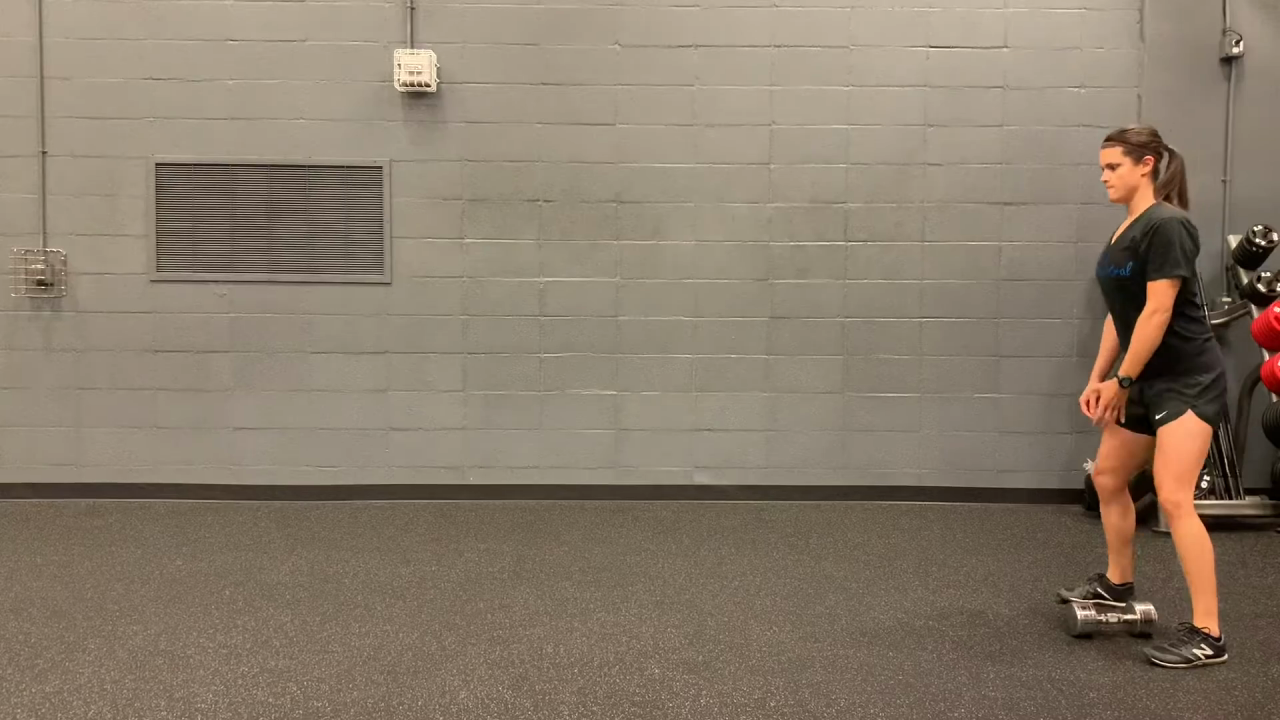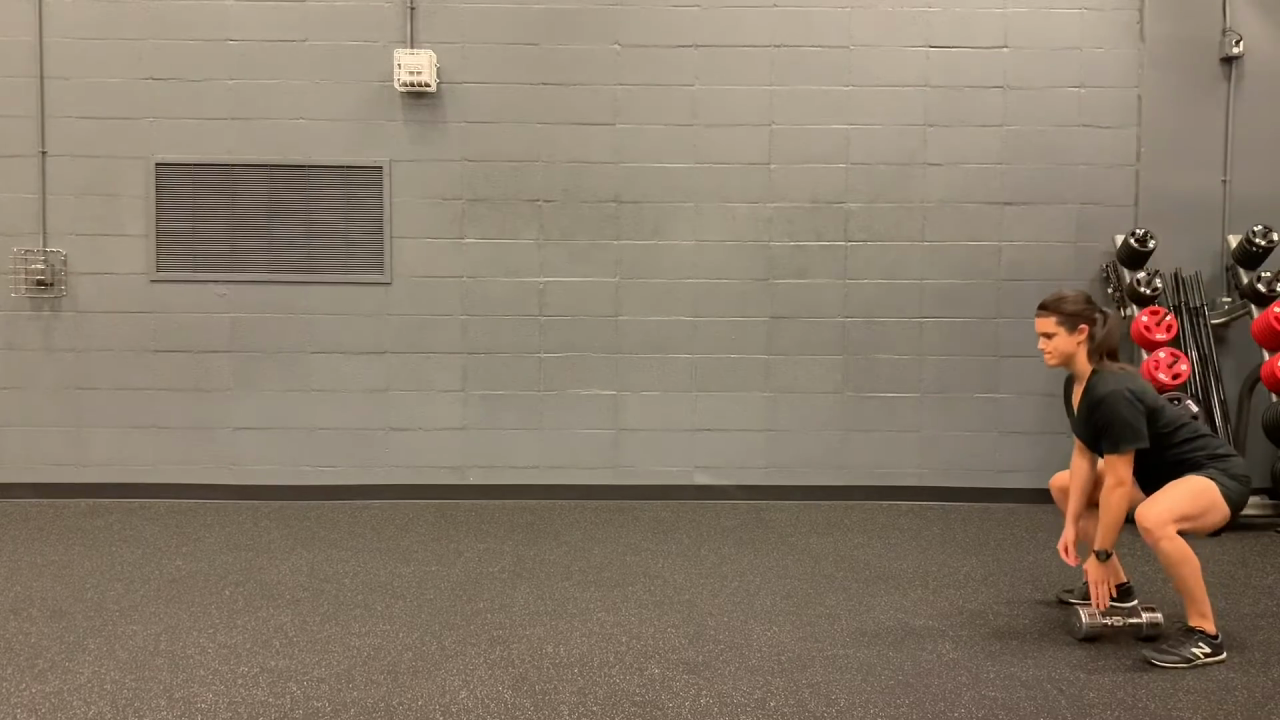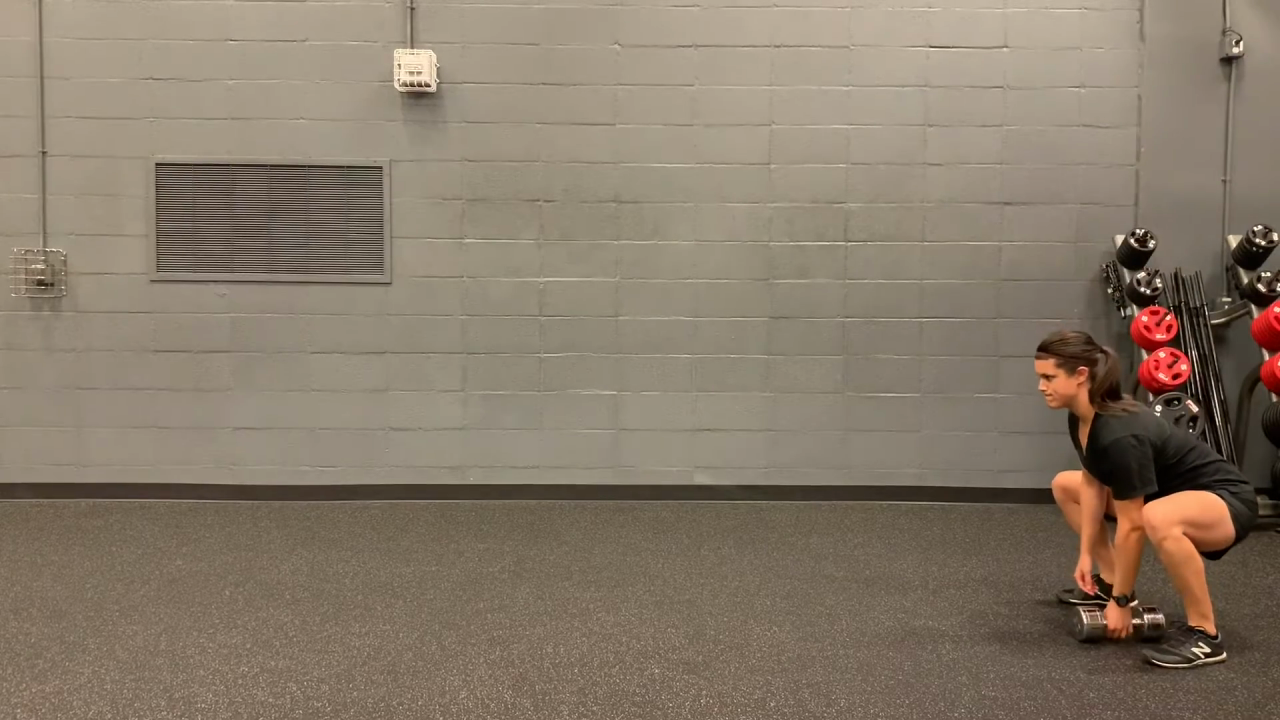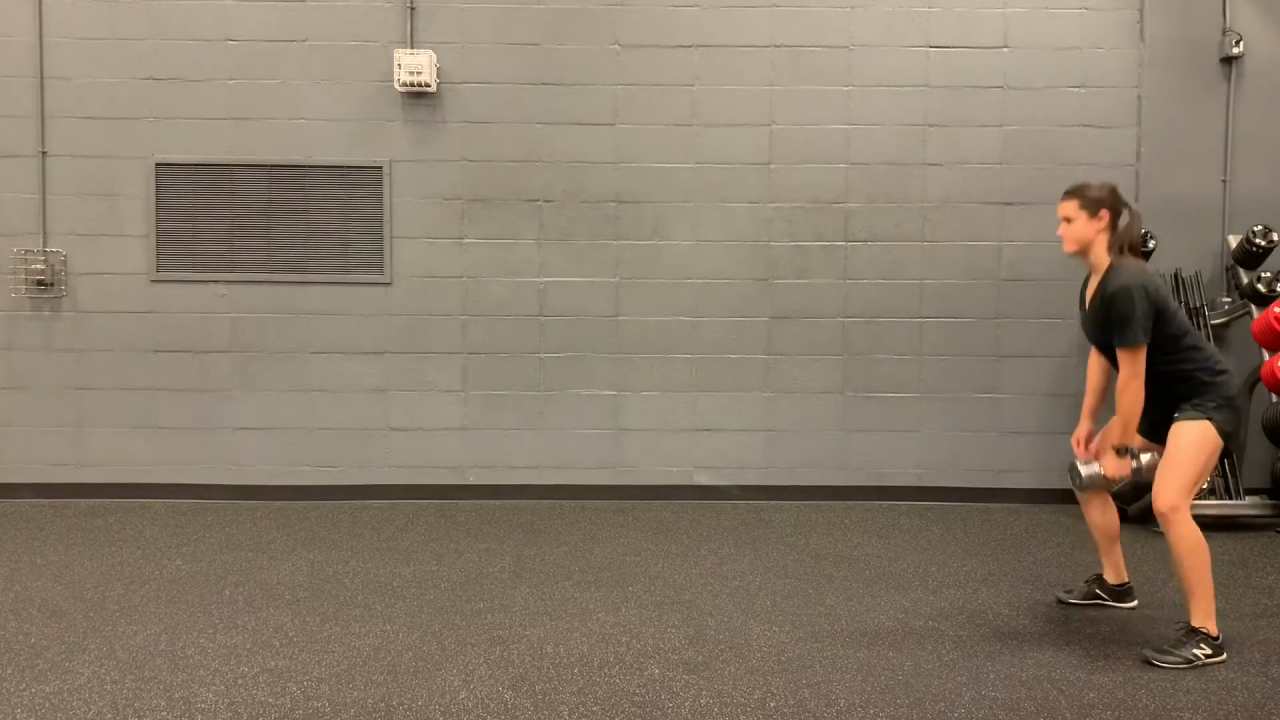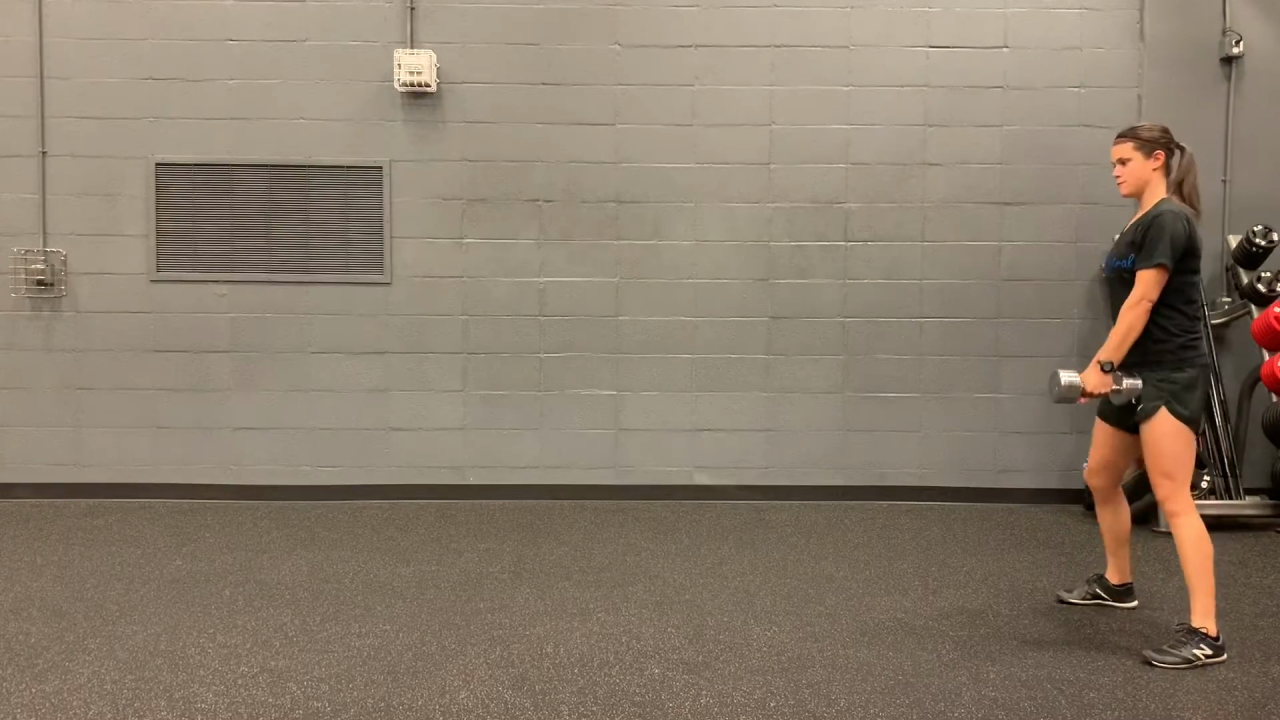
dt=1s
person 1, frame 1
left shoulder: (1166, 226)
right shoulder: (1122, 232)
left elbow: (1158, 313)
left wrist: (1120, 382)
right wrist: (1096, 378)
left hip: (1189, 382)
right hip: (1147, 383)
left knee: (1173, 499)
right knee: (1108, 481)
left ankle: (1208, 635)
right ankle: (1116, 585)
person 1, frame 2
left shoulder: (1113, 393)
right shoulder: (1074, 385)
left elbow: (1118, 484)
right elbow: (1084, 456)
left wrist: (1100, 556)
right wrist: (1071, 525)
left hip: (1218, 476)
right hip: (1161, 475)
left knee: (1152, 519)
right knee: (1062, 485)
left ankle: (1204, 634)
right ankle: (1115, 585)
person 1, frame 3
left shoulder: (1120, 436)
right shoulder: (1081, 417)
left elbow: (1132, 526)
right elbow: (1092, 484)
left wrist: (1121, 603)
right wrist: (1086, 554)
left hip: (1226, 501)
right hip: (1171, 493)
left knee: (1158, 519)
right knee: (1064, 486)
left ankle: (1204, 634)
right ankle: (1108, 582)
person 1, frame 4
left shoulder: (1126, 285)
right shoulder: (1094, 281)
left elbow: (1131, 376)
right elbow: (1101, 356)
left wrist: (1121, 451)
right wrist: (1087, 422)
left hip: (1203, 399)
right hip: (1158, 402)
left knee: (1167, 503)
left ankle: (1206, 634)
right ankle: (1114, 583)
person 1, frame 5
left shoulder: (1169, 219)
right shoulder: (1141, 223)
left elbow: (1143, 302)
left wrist: (1103, 364)
right wrist: (1101, 367)
left hip: (1170, 376)
right hip: (1134, 375)
left knee: (1173, 501)
right knee: (1100, 480)
left ankle: (1205, 634)
right ankle: (1117, 582)
